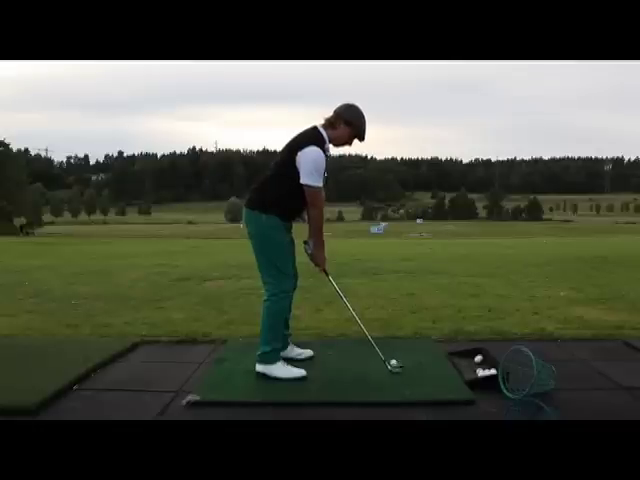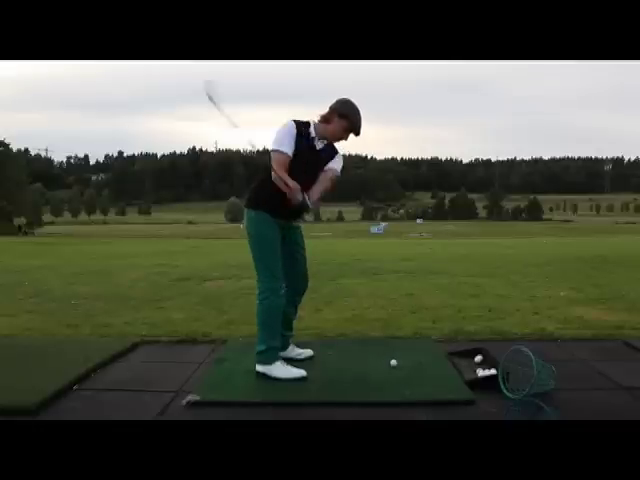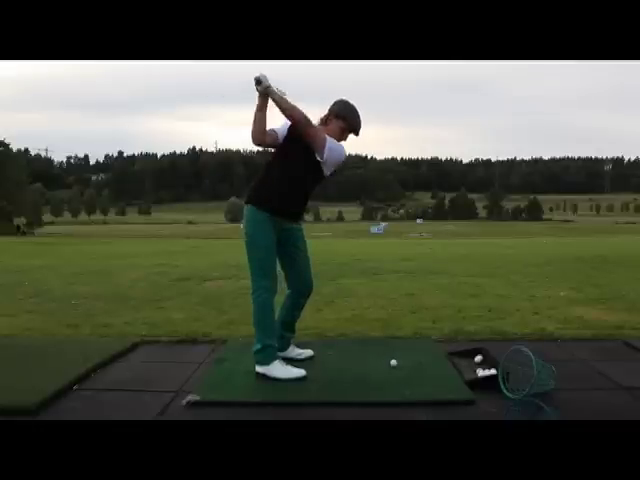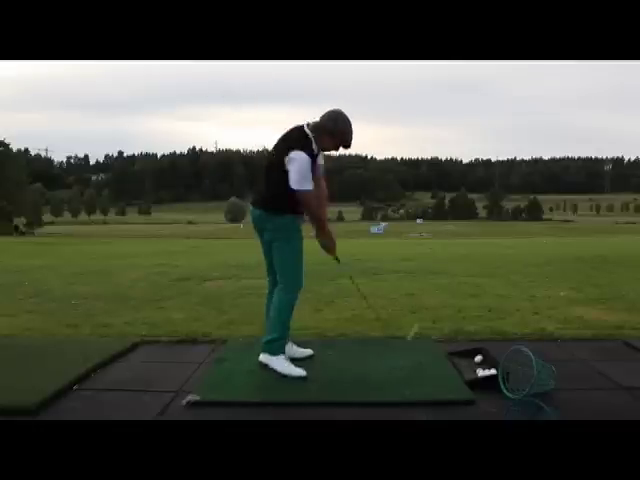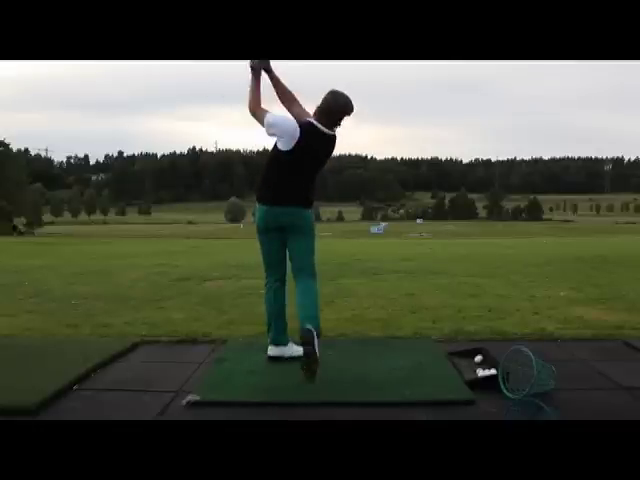
dt=0.3s
person 1, frame 1
left shoulder: (316, 144)
right shoulder: (313, 149)
left elbow: (315, 200)
right elbow: (314, 205)
left wrist: (312, 240)
right wrist: (319, 248)
left hip: (275, 217)
right hip: (264, 217)
left knee: (288, 282)
right knee: (279, 286)
left ankle: (280, 344)
right ankle: (268, 358)
person 1, frame 2
left shoulder: (335, 156)
right shoulder: (292, 129)
left elbow: (325, 181)
right elbow: (278, 170)
left wrist: (309, 197)
right wrist: (290, 186)
left hip: (290, 220)
right hip: (262, 215)
left knee: (298, 283)
right knee: (272, 286)
left ankle: (281, 344)
right ankle: (267, 359)
person 1, frame 3
left shoulder: (335, 152)
right shoulder: (292, 129)
left elbow: (304, 124)
right elbow: (259, 139)
left wrist: (272, 93)
right wrist: (263, 98)
left hip: (289, 222)
right hip: (260, 214)
left knee: (303, 285)
right knee: (265, 285)
left ankle: (282, 344)
right ankle: (266, 358)
person 1, frame 4
left shoulder: (307, 139)
right shoulder: (299, 154)
left elbow: (320, 185)
right elbow: (308, 204)
left wrist: (324, 229)
right wrist: (325, 234)
left hip: (262, 212)
right hip: (281, 218)
left knee: (279, 279)
right knee: (289, 282)
left ankle: (279, 344)
right ankle: (272, 350)
person 1, frame 5
left shoulder: (293, 128)
right shoulder: (329, 141)
left elbow: (254, 110)
right elbow: (295, 106)
left wrist: (257, 74)
right wrist: (270, 73)
left hip: (267, 210)
right hip: (299, 213)
left knee: (274, 277)
right knee: (305, 276)
left ankle: (278, 343)
right ankle: (309, 329)
